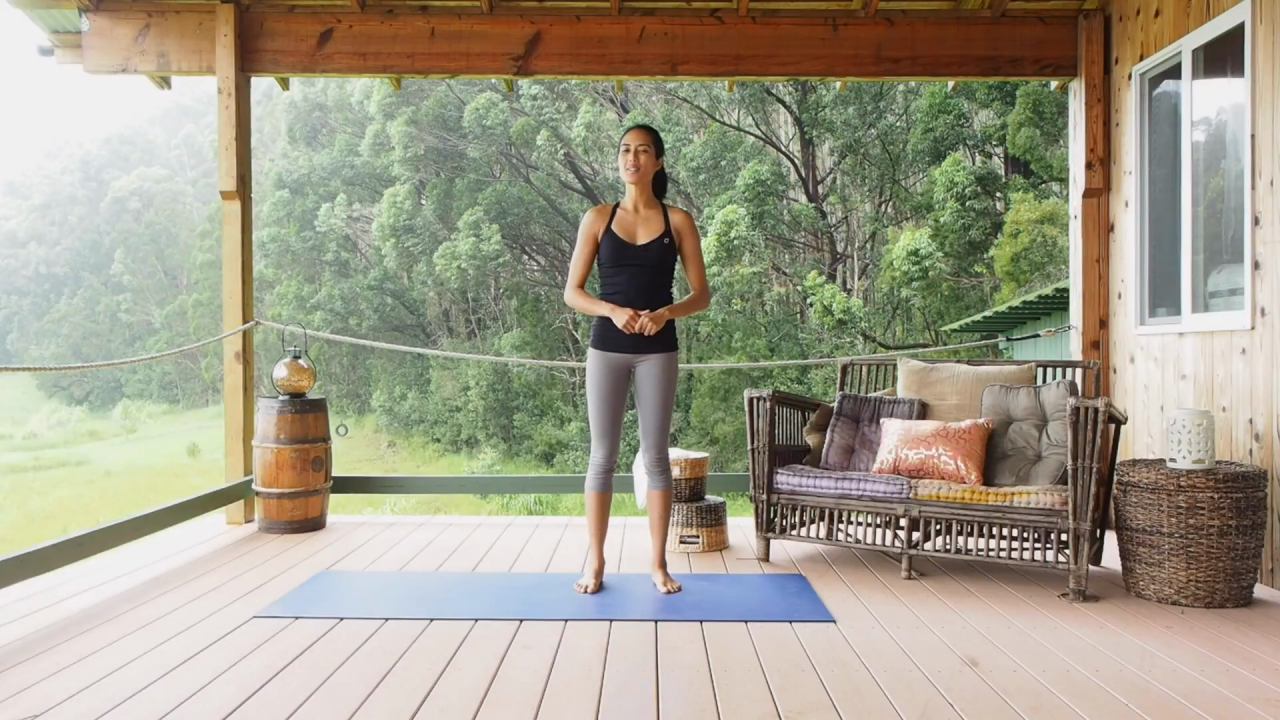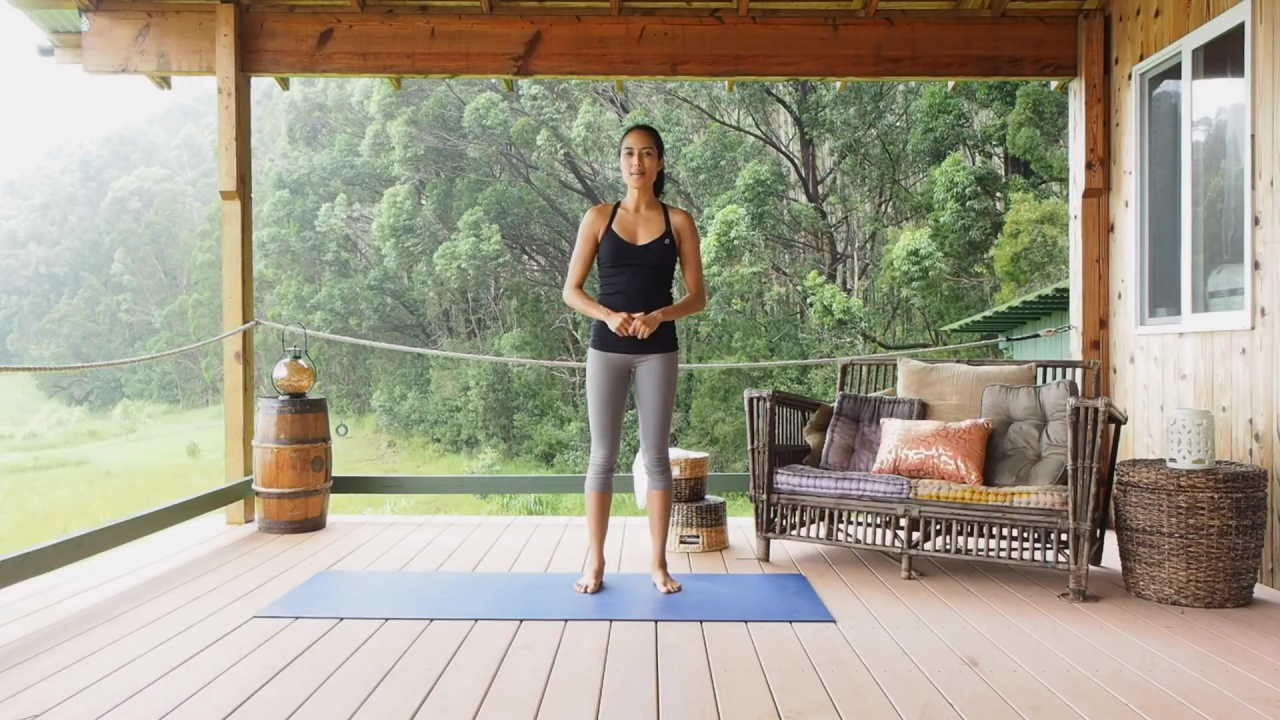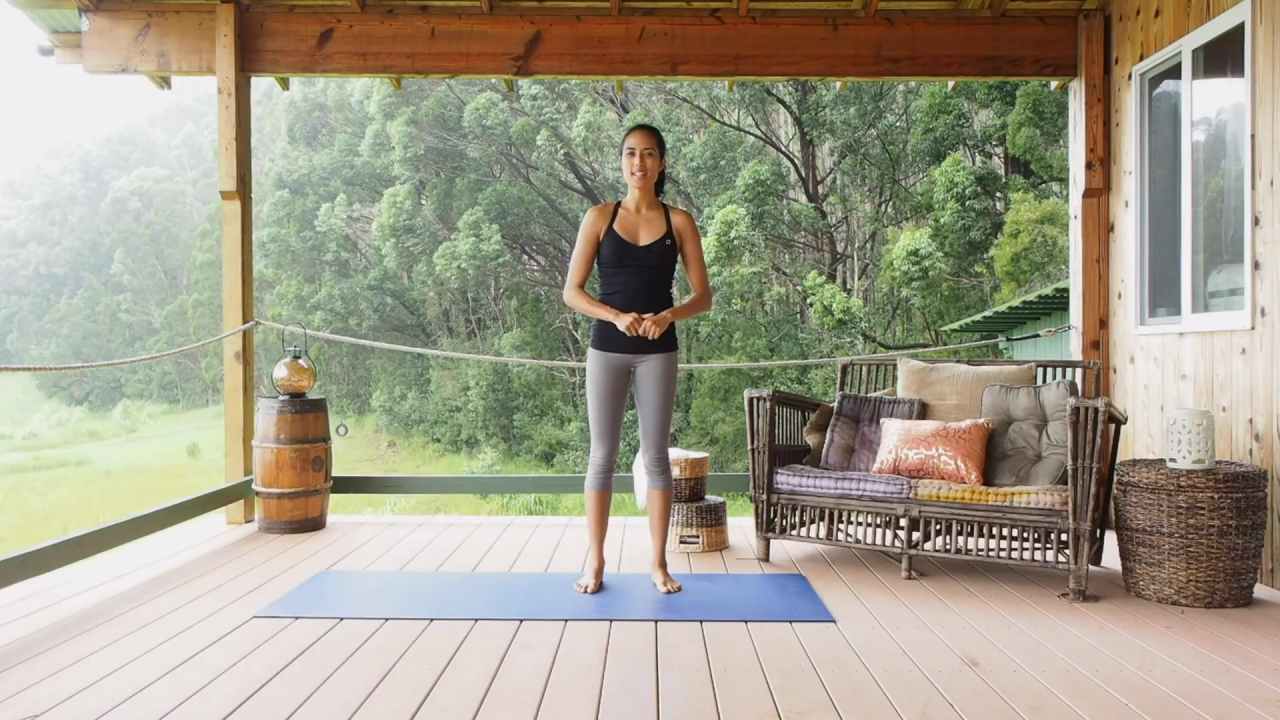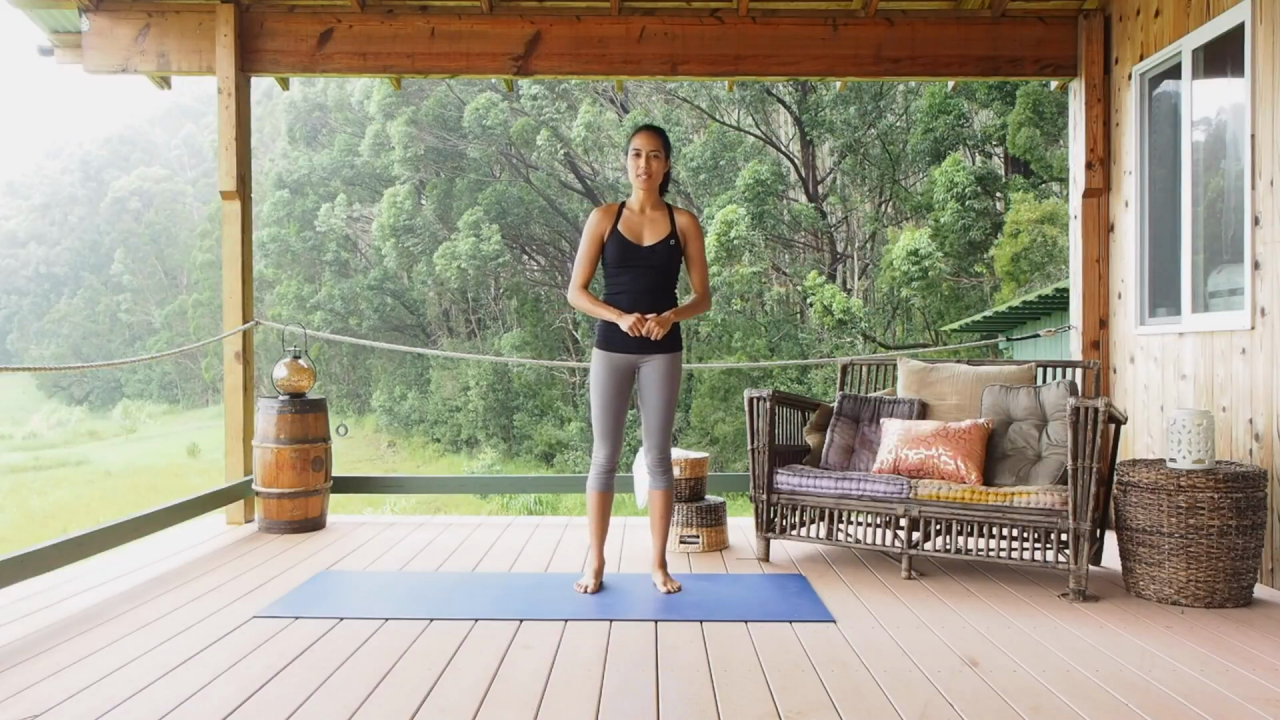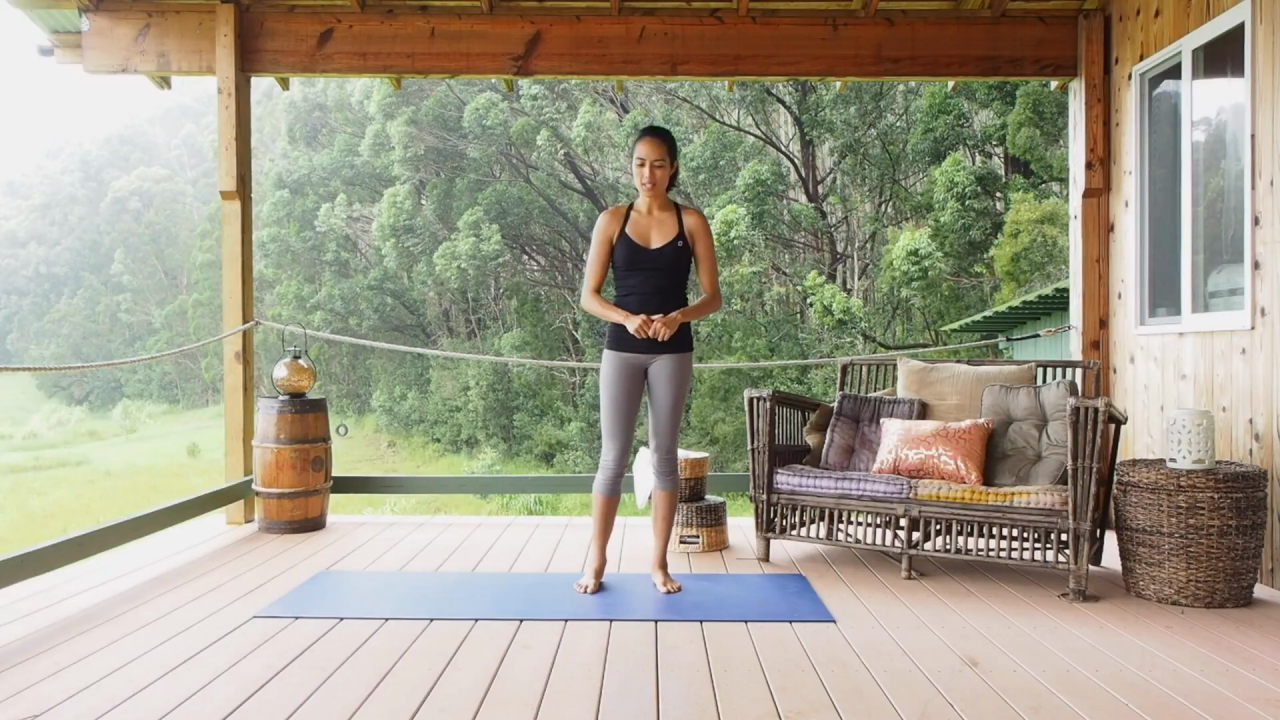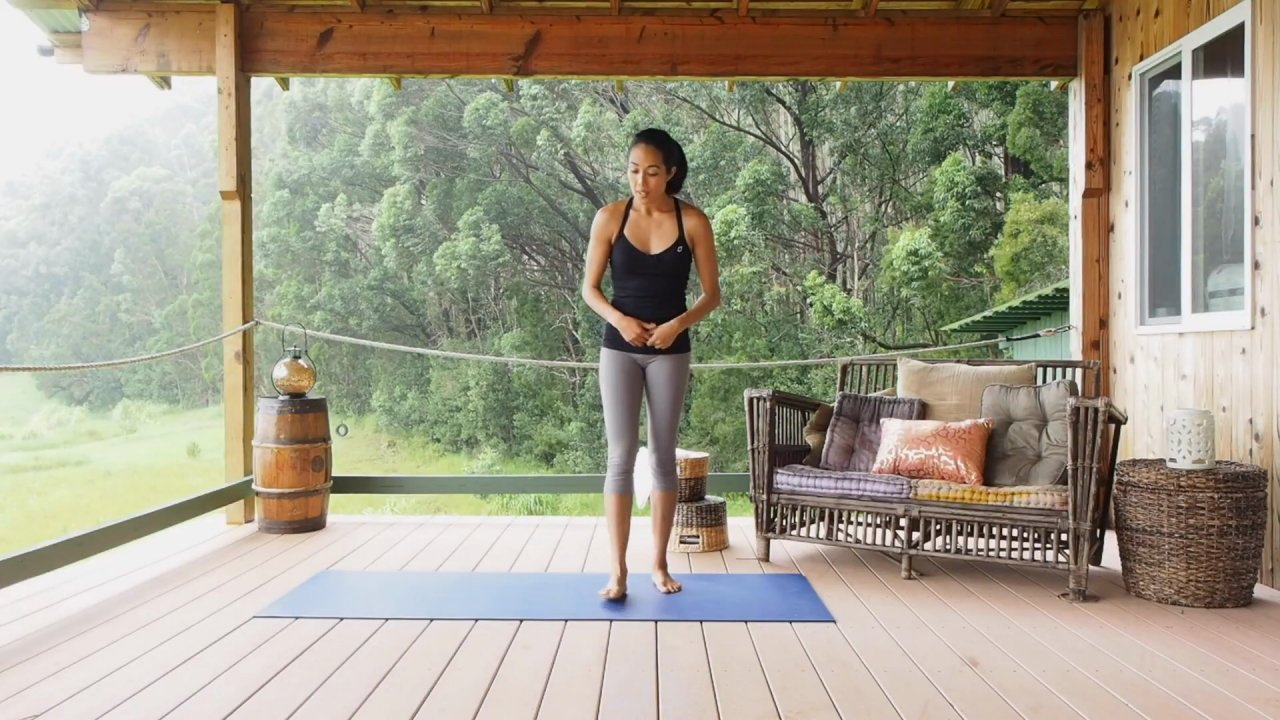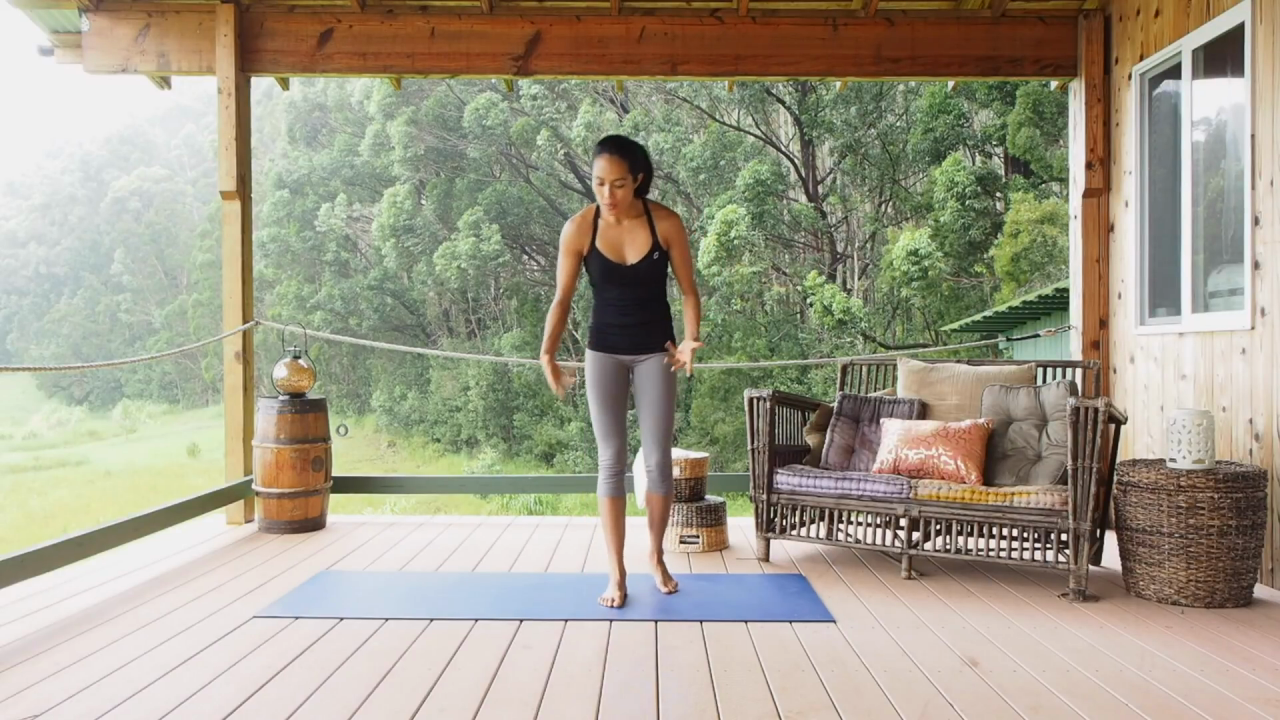
dt=0.4s
person 1, frame 1
left shoulder: (678, 221)
right shoulder: (597, 218)
left elbow: (702, 294)
right elbow: (572, 291)
left wrist: (665, 313)
right wrist: (612, 310)
left hip: (657, 350)
right hip: (607, 347)
left knee: (655, 456)
right knee: (602, 455)
left ankle: (658, 563)
right ankle: (595, 561)
person 1, frame 2
left shoulder: (678, 221)
right shoulder: (598, 218)
left elbow: (698, 296)
right elbow: (570, 290)
left wrist: (659, 315)
right wrist: (607, 315)
left hip: (658, 351)
right hip: (607, 349)
left knee: (656, 456)
right knee: (603, 455)
left ankle: (658, 563)
right ankle: (595, 560)
person 1, frame 3
left shoulder: (679, 222)
right shoulder: (599, 217)
left elbow: (703, 295)
right elbow: (572, 290)
left wrist: (667, 316)
right wrist: (616, 316)
left hip: (658, 351)
right hip: (607, 348)
left knee: (655, 456)
right knee: (602, 455)
left ankle: (658, 563)
right ankle: (595, 560)
person 1, frame 4
left shoulder: (684, 222)
right shoulder: (604, 218)
left elbow: (703, 296)
right elbow: (576, 291)
left wrist: (670, 317)
right wrist: (619, 316)
left hip: (662, 352)
right hip: (612, 348)
left knee: (658, 456)
right knee: (605, 455)
left ankle: (658, 563)
right ankle: (595, 560)
person 1, frame 5
left shoulder: (692, 222)
right shoulder: (612, 221)
left elbow: (713, 296)
right elbow: (589, 296)
left wrist: (678, 316)
right wrist: (627, 318)
left hip: (672, 351)
right hip: (621, 349)
left knee: (664, 456)
right knee: (614, 456)
left ankle: (659, 563)
right ankle: (596, 559)
person 1, frame 6
left shoulder: (693, 222)
right shoulder: (609, 217)
left elbow: (711, 294)
right elbow: (590, 287)
left wrist: (677, 324)
right wrist: (618, 319)
left hip: (670, 350)
right hip: (619, 348)
left knee: (663, 455)
right knee: (621, 455)
left ankle: (659, 562)
right ankle: (618, 568)
person 1, frame 7
left shoulder: (666, 223)
right shoulder: (578, 228)
left elbow: (689, 290)
right elbow: (562, 298)
left wrist: (690, 341)
right wrist: (547, 354)
left hip: (654, 351)
right hip: (604, 351)
left knee: (658, 457)
right knee: (611, 459)
left ankle: (657, 557)
right ankle: (616, 572)
